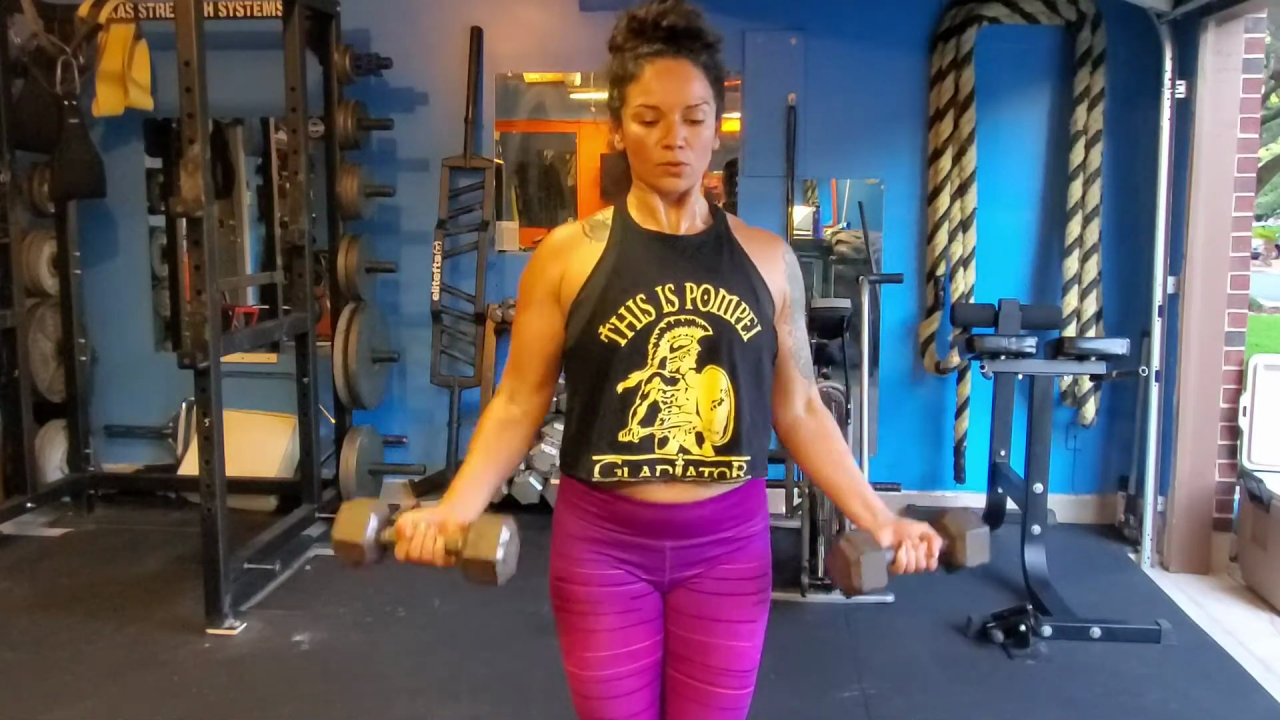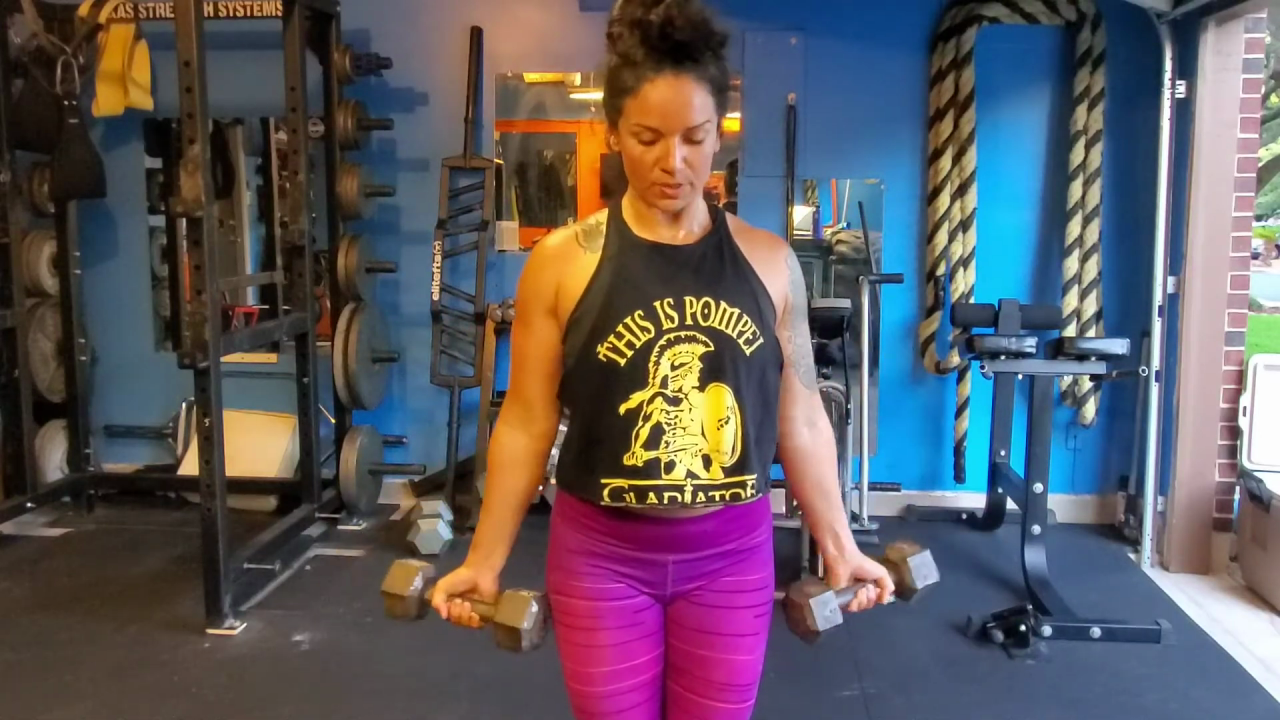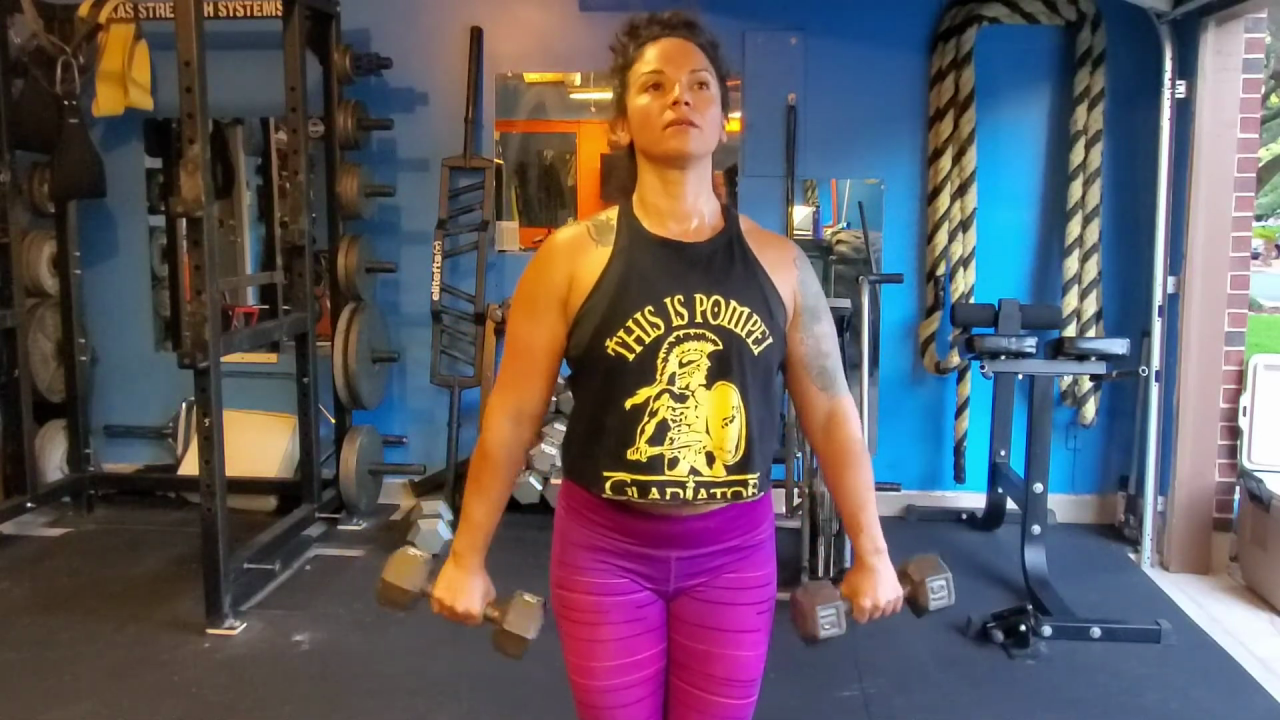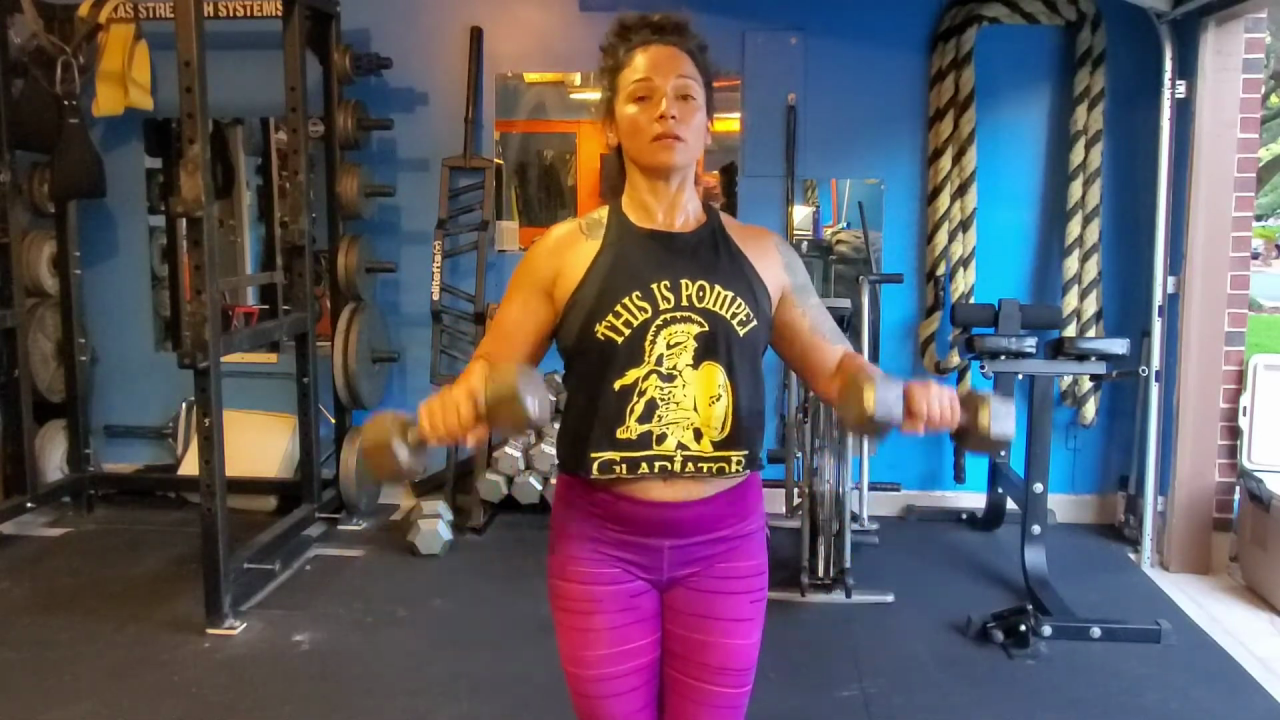
dt=0.7s
person 1, frame 1
left shoulder: (767, 257)
right shoulder: (568, 254)
left elbow: (798, 406)
right elbow: (519, 400)
left wrist: (875, 516)
right wrist: (454, 510)
left hip: (727, 542)
right hip: (603, 539)
person 1, frame 2
left shoulder: (770, 261)
right shoulder: (561, 262)
left elbow: (799, 416)
right elbow: (527, 422)
left wrist: (838, 548)
right wrist: (485, 560)
left hip: (730, 556)
right hip: (600, 554)
person 1, frame 3
left shoulder: (779, 262)
right shoulder: (572, 257)
left elbow: (831, 415)
right elbow: (511, 416)
left wrist: (870, 554)
right wrist: (468, 557)
left hip: (734, 552)
right hip: (605, 548)
person 1, frame 4
left shoulder: (762, 253)
right shoulder: (566, 250)
left elbow: (837, 367)
right elbow: (489, 372)
left wrist: (904, 397)
right wrist: (457, 405)
left hip: (724, 538)
right hip: (601, 538)
